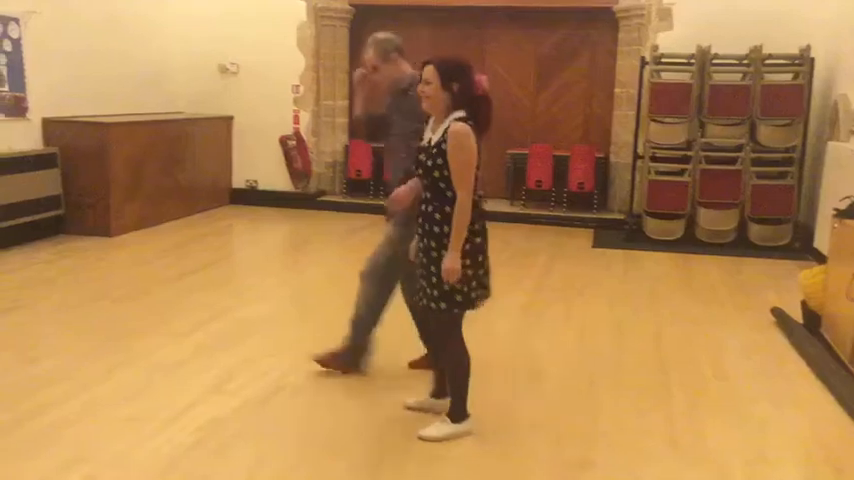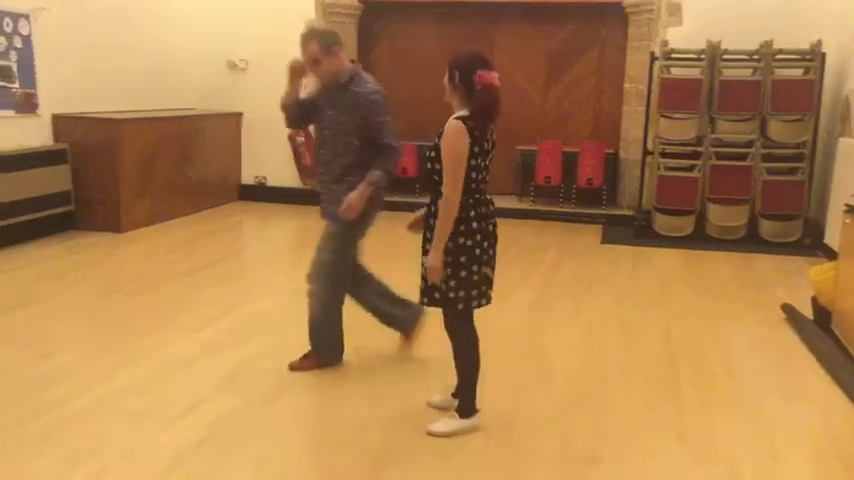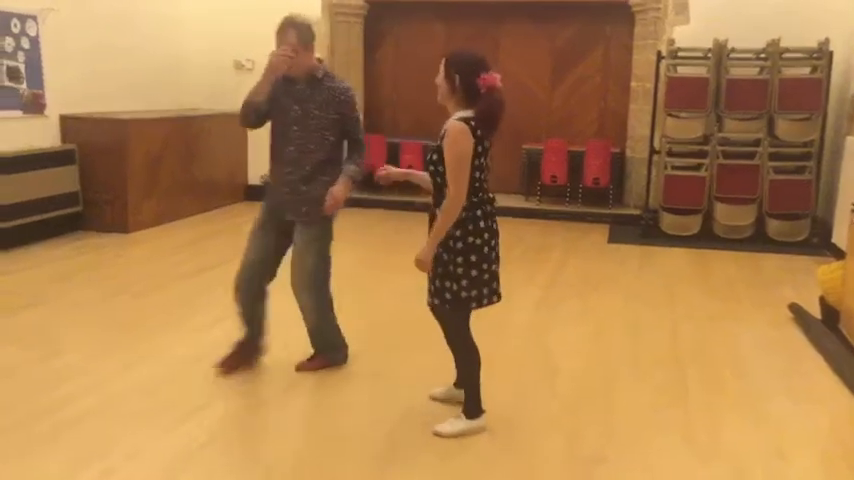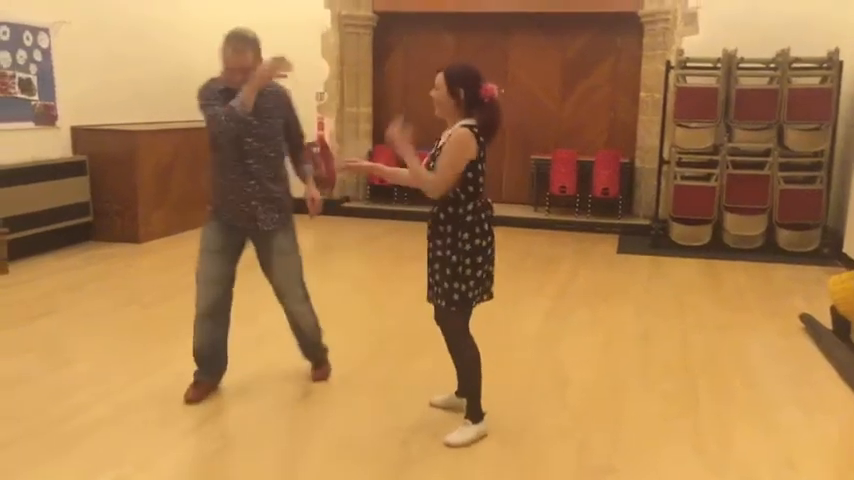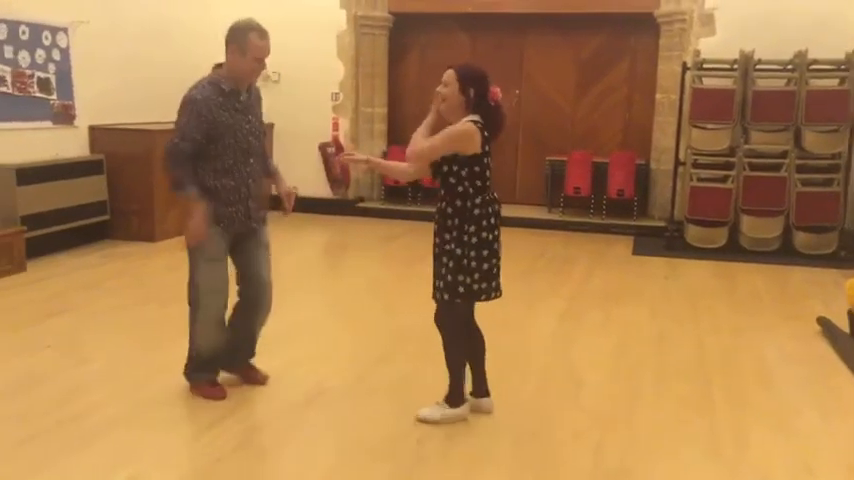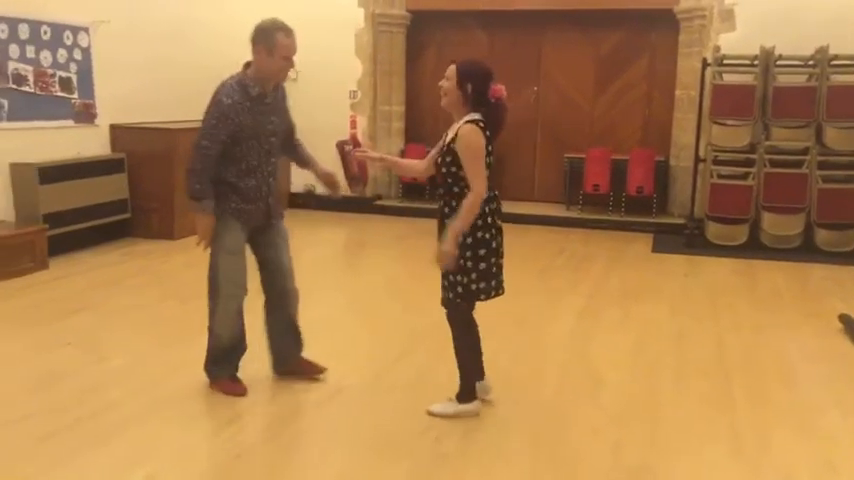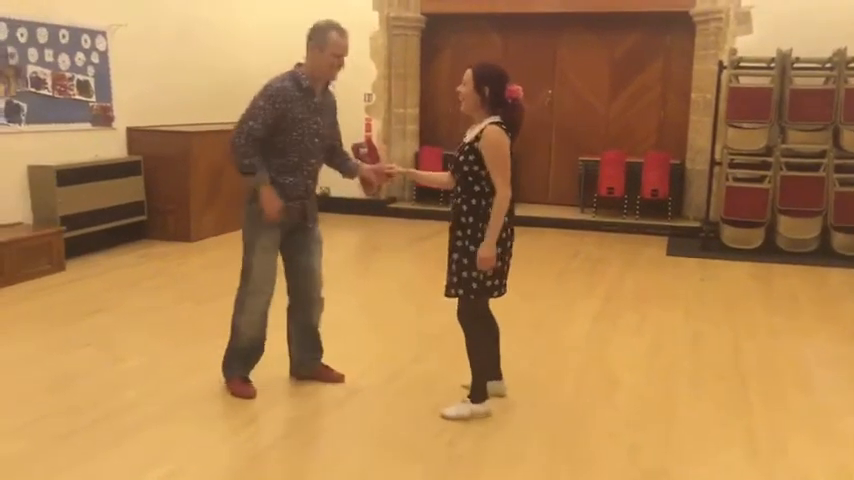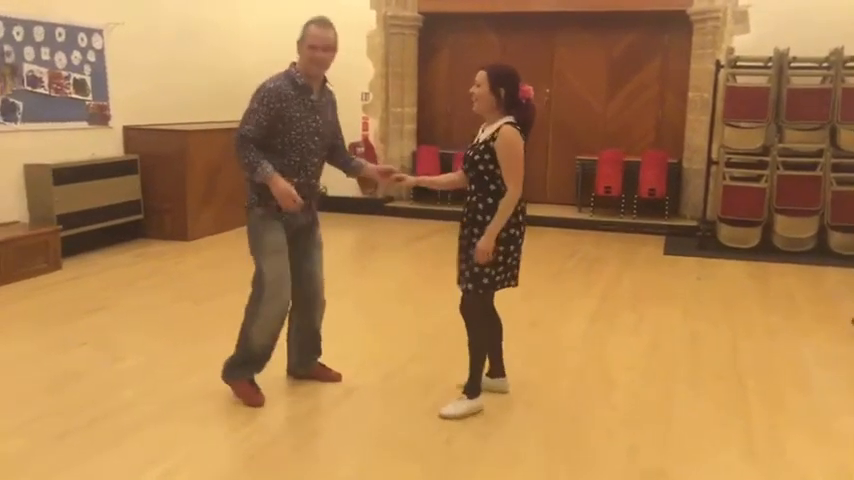
dt=0.4s
person 1, frame 1
left shoulder: (460, 131)
right shoulder: (432, 127)
left elbow: (465, 198)
left wrist: (454, 252)
right wrist: (422, 239)
left hip: (456, 238)
right hip: (433, 234)
left knee: (447, 325)
right knee: (429, 315)
left ankle: (459, 416)
right ankle: (440, 393)
person 1, frame 2
left shoulder: (456, 128)
right shoulder: (478, 124)
left elbow: (452, 195)
left wrist: (436, 250)
right wrist: (427, 214)
left hip: (459, 235)
right hip: (470, 231)
left knee: (457, 322)
right knee: (457, 319)
left ankle: (467, 412)
right ankle: (461, 393)
person 1, frame 3
left shoulder: (458, 129)
right shoulder: (471, 123)
left elbow: (456, 196)
left wrist: (430, 245)
right wrist: (405, 175)
left hip: (464, 234)
right hip: (468, 232)
left knee: (455, 319)
right knee: (445, 309)
left ankle: (473, 413)
right ankle: (462, 385)
person 1, frame 4
left shoulder: (462, 136)
right shoulder: (454, 133)
left elbow: (434, 186)
right elbow: (425, 180)
left wrist: (404, 148)
right wrist: (374, 168)
left hip: (464, 237)
right hip: (451, 236)
left knee: (455, 324)
right knee: (449, 319)
left ankle: (476, 417)
right ankle: (464, 393)
person 1, frame 5
left shoulder: (467, 130)
right shoulder: (455, 132)
left elbow: (415, 153)
right elbow: (412, 170)
left wrist: (431, 118)
right wrist: (369, 161)
left hip: (471, 233)
right hip: (457, 231)
left knee: (448, 316)
right knee: (461, 316)
left ankle: (455, 402)
right ankle: (480, 394)
person 1, frame 6
left shoulder: (470, 131)
right shoulder: (458, 128)
left elbow: (478, 191)
right elbow: (425, 168)
left wrist: (451, 237)
right wrist: (381, 159)
left hip: (471, 232)
right hip: (461, 229)
left knee: (458, 312)
right knee: (459, 308)
left ankle: (467, 398)
right ankle: (477, 379)
person 1, frame 7
left shoulder: (493, 133)
right shoulder: (475, 130)
left elbow: (502, 192)
right elbow: (451, 180)
left wrist: (490, 242)
right wrist: (406, 173)
left hip: (483, 231)
right hip: (469, 228)
left knee: (469, 311)
right knee: (476, 308)
left ankle: (479, 398)
right ankle: (493, 378)
person 1, frame 8
left shoulder: (508, 133)
right shoulder: (485, 130)
left elbow: (513, 191)
right elbow: (463, 178)
left wrist: (490, 236)
right wrist: (416, 181)
left hip: (497, 230)
right hip: (478, 225)
left knee: (471, 306)
right knee: (481, 304)
left ankle: (472, 394)
right ankle: (496, 374)
person 2, frame 1
left shoulder: (423, 97)
right shoulder: (398, 95)
right elbow: (366, 130)
right wrist: (362, 96)
left knee: (377, 274)
right knee: (415, 277)
left ankle: (353, 353)
person 2, frame 2
left shoulder: (367, 94)
right shoulder: (327, 89)
left elbow: (389, 152)
right elbow: (295, 121)
left wrist: (363, 191)
right wrist: (293, 83)
left hip: (352, 200)
right hip: (334, 197)
left knee: (324, 276)
right knee: (346, 272)
left ankle: (325, 350)
right ankle: (405, 316)
person 2, frame 3
left shoulder: (337, 91)
right shoulder: (278, 83)
left elbow: (357, 145)
right elbow: (249, 120)
left wrist: (344, 183)
right wrist: (268, 76)
left hip: (313, 203)
right hip: (278, 198)
left knee: (307, 282)
right knee: (250, 275)
left ankle: (331, 350)
right ankle: (250, 343)
person 2, frame 4
left shoulder: (277, 96)
right shoulder: (212, 92)
left elbow: (296, 145)
right elbow: (223, 129)
left wrist: (309, 183)
right wrist: (252, 85)
left hip: (273, 210)
right hip: (225, 212)
left knee: (292, 290)
right knee: (211, 296)
left ankle: (316, 353)
right ankle: (207, 373)
person 2, frame 5
left shoulder: (252, 93)
right shoulder: (201, 97)
right elbow: (177, 159)
left wrist: (277, 179)
right wrist: (197, 206)
left hip: (252, 212)
right hip: (212, 213)
left knee: (259, 292)
right knee: (210, 299)
left ankle: (238, 358)
right ankle: (202, 372)
person 2, frame 6
left shoulder: (277, 92)
right shoulder: (229, 98)
right elbow: (203, 158)
left wrist: (314, 166)
right wrist: (205, 212)
left hip: (268, 206)
right hip: (232, 208)
left knee: (283, 282)
right knee: (229, 291)
left ankle: (288, 356)
right ankle: (221, 368)
person 2, frame 7
left shoulder: (327, 100)
right shoulder: (279, 91)
left elbow: (331, 151)
right elbow: (244, 140)
left wrist: (360, 169)
right wrist: (264, 189)
left hip: (304, 209)
right hip: (269, 207)
left knee: (309, 289)
right knee: (257, 290)
left ankle: (306, 361)
right ankle: (237, 369)
person 2, frame 8
left shoulder: (327, 99)
right shoulder: (274, 90)
left elbow: (334, 150)
right elbow: (244, 143)
left wrist: (366, 168)
right wrist: (273, 180)
left hip: (306, 210)
right hip: (269, 209)
left knee: (311, 291)
right knee: (274, 293)
left ankle: (304, 360)
right ankle: (241, 370)
